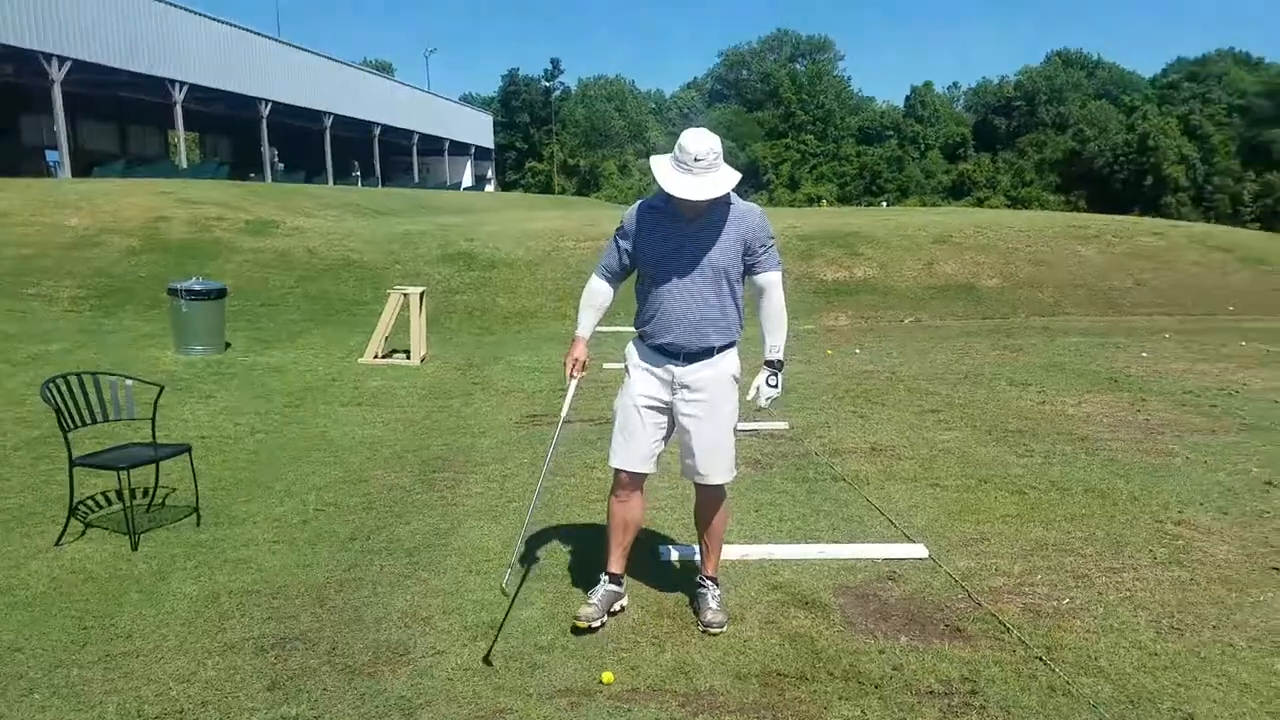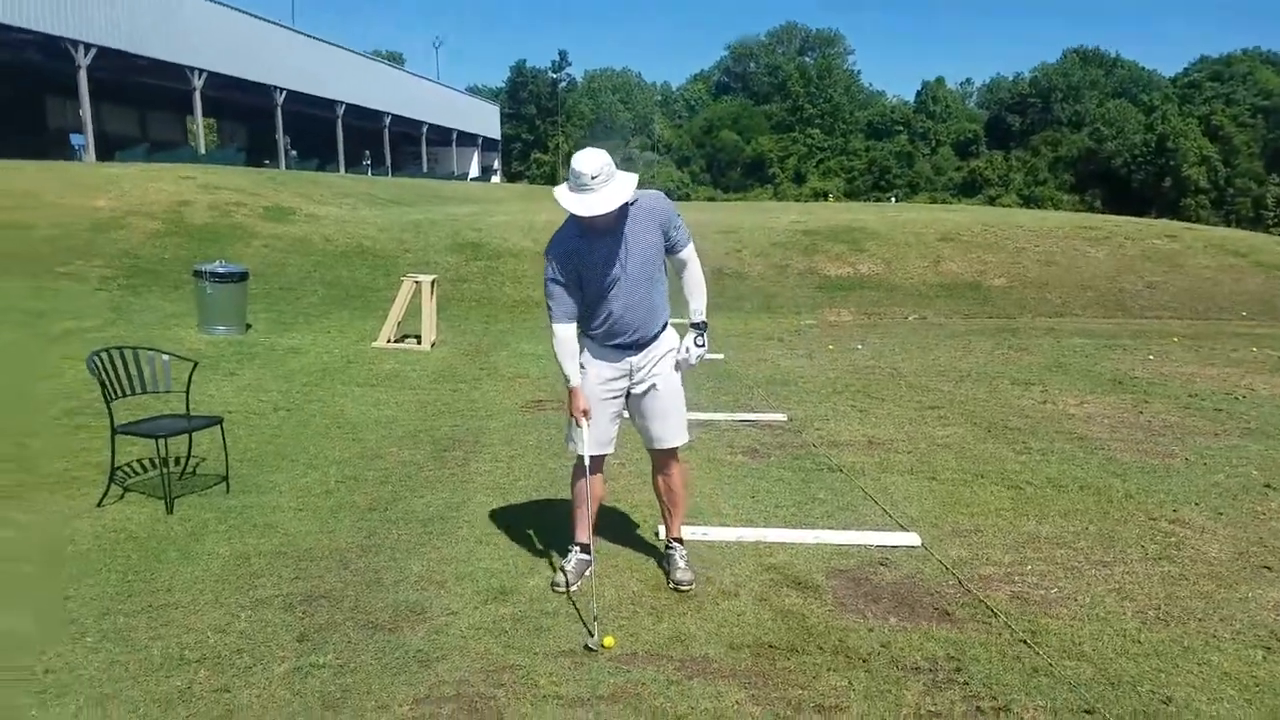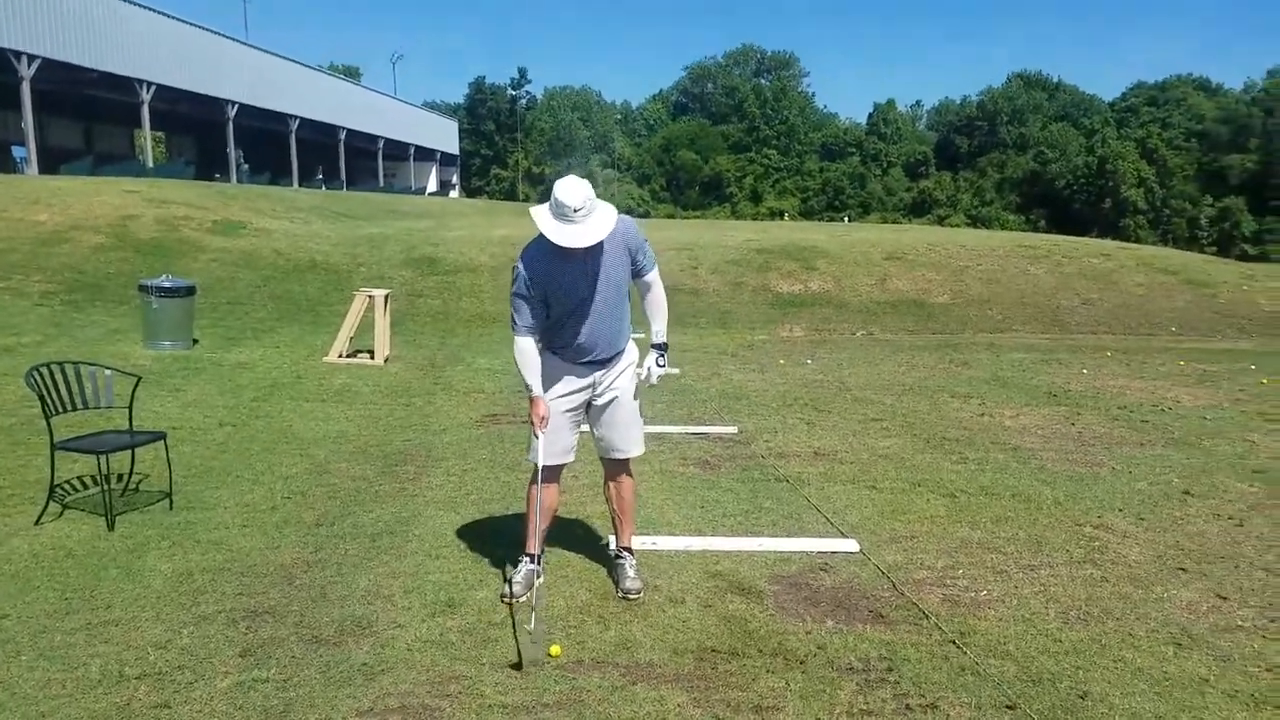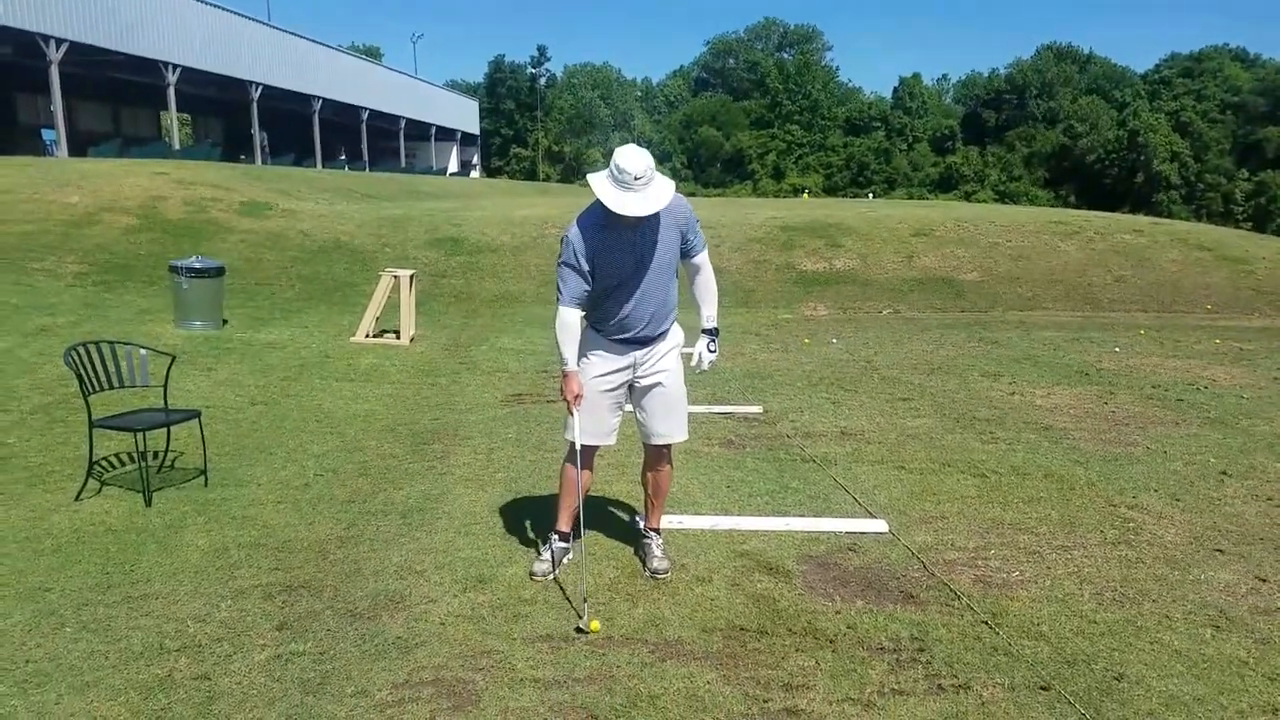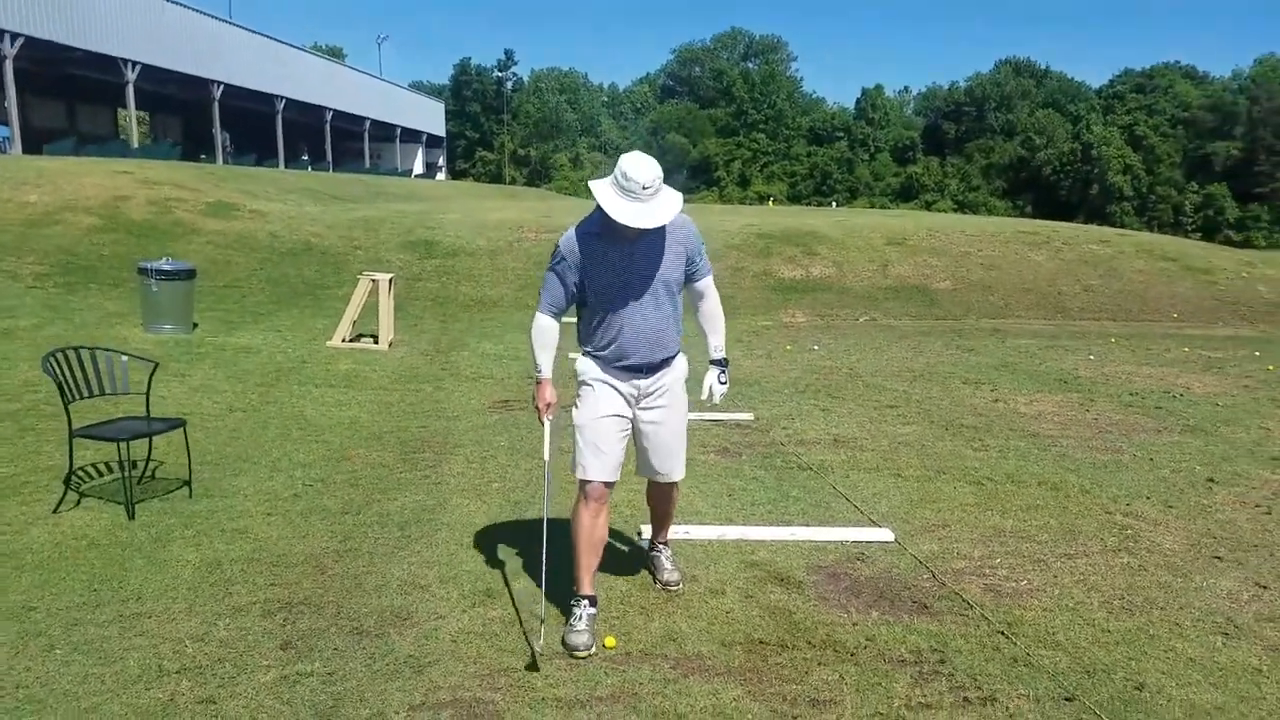
dt=1s
person 1, frame 1
left shoulder: (748, 220)
right shoulder: (641, 216)
left elbow: (770, 291)
right elbow: (605, 278)
left wrist: (773, 362)
right wrist: (581, 336)
left hip: (712, 368)
right hip: (648, 364)
left knee: (711, 483)
right knee: (627, 476)
left ankle: (708, 583)
right ankle: (613, 582)
person 1, frame 2
left shoulder: (656, 208)
right shoulder: (563, 247)
left elbow: (687, 263)
right elbow: (563, 322)
left wrist: (698, 326)
right wrist: (574, 385)
left hip: (657, 350)
right hip: (599, 357)
left knee: (667, 453)
right knee: (590, 457)
left ankle: (675, 546)
right ankle: (580, 549)
person 1, frame 3
left shoulder: (625, 233)
right shoulder: (532, 262)
left elbow: (650, 286)
right elbow: (525, 335)
left wrist: (659, 346)
right wrist: (536, 394)
left hip: (617, 366)
right hip: (560, 371)
left knee: (619, 464)
right knee: (548, 467)
left ankle: (624, 555)
right ankle: (531, 559)
person 1, frame 4
left shoulder: (678, 212)
right shoulder: (582, 232)
left elbow: (699, 268)
right elbow: (569, 307)
left wrist: (709, 330)
right wrist: (570, 369)
left hip: (660, 348)
right hip: (602, 350)
left knee: (660, 448)
right knee: (583, 446)
left ankle: (651, 535)
right ankle: (561, 537)
person 1, frame 5
left shoulder: (683, 231)
right shoulder: (577, 241)
left elbow: (705, 294)
right elbow: (548, 312)
left wrist: (718, 359)
right wrist: (543, 377)
left hip: (664, 377)
right hip: (603, 379)
left knee: (665, 478)
right knee: (594, 489)
left ankle: (659, 546)
right ankle: (584, 601)
